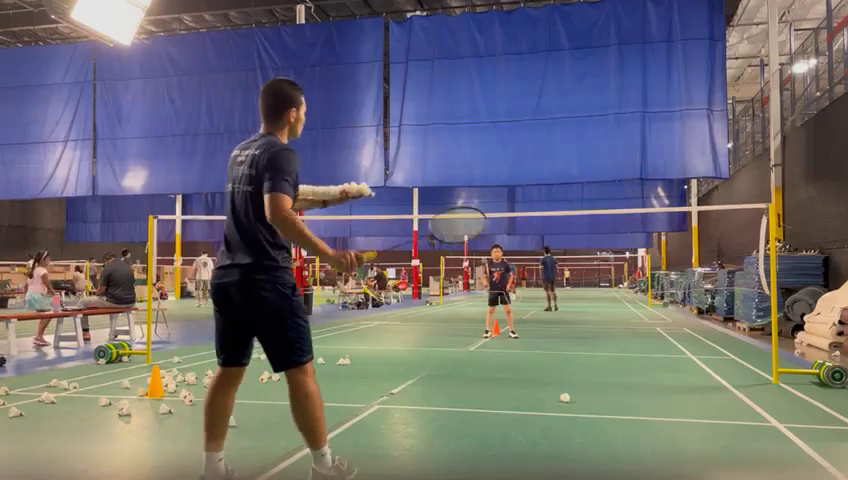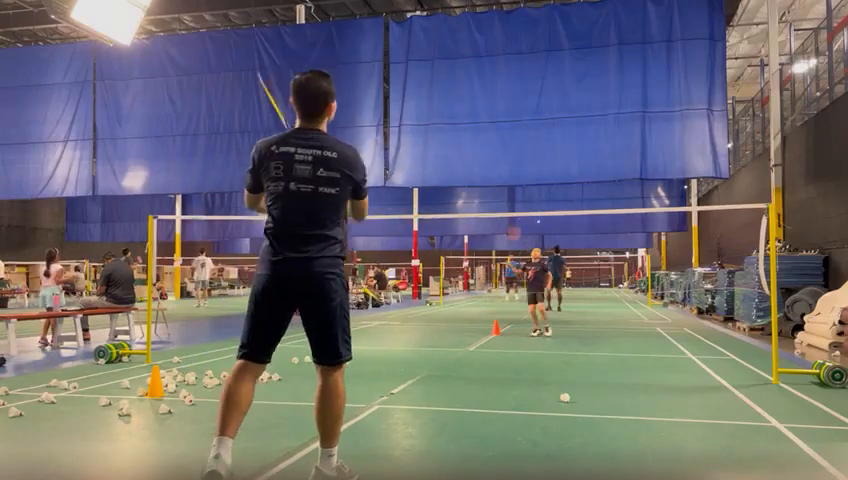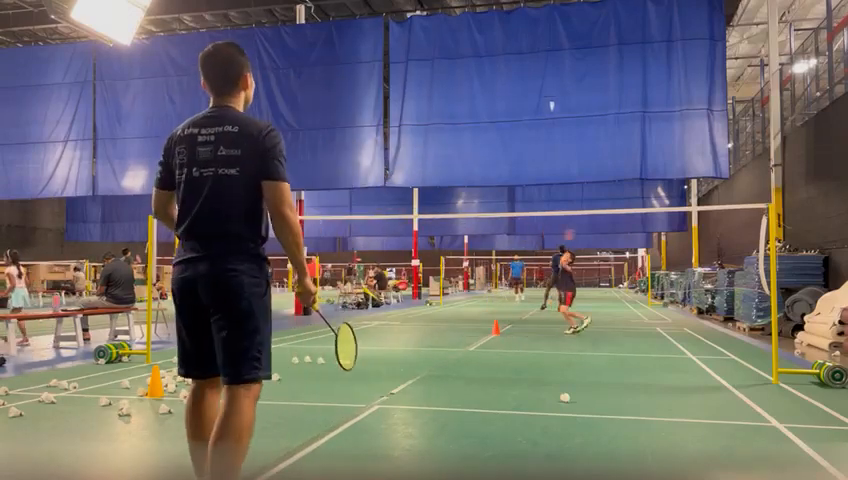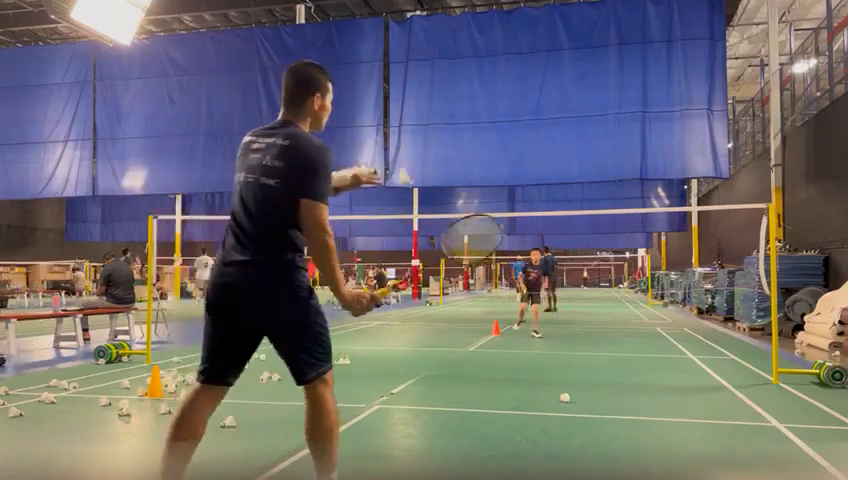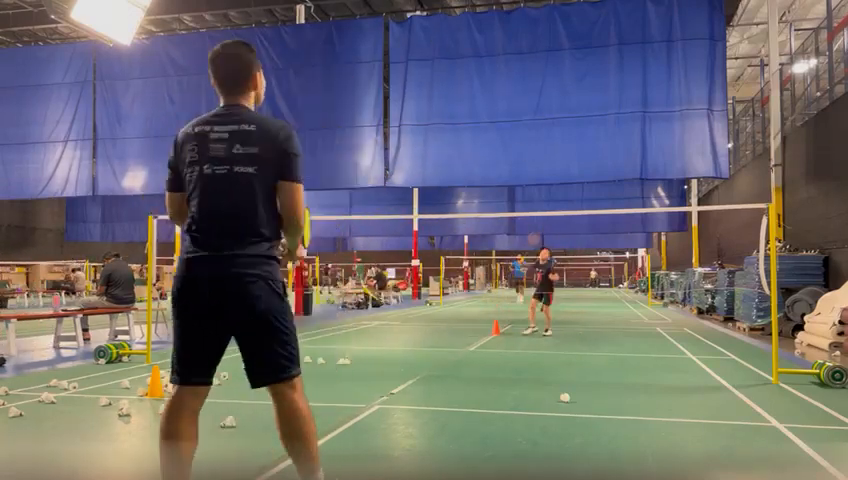
dt=1s
person 1, frame 1
left shoulder: (240, 152)
right shoulder: (280, 154)
right elbow: (279, 215)
left wrist: (331, 197)
right wrist: (329, 254)
left hip: (227, 276)
right hip: (265, 278)
left knee: (228, 371)
right knee: (300, 371)
person 1, frame 2
left shoulder: (265, 150)
right shoulder: (349, 158)
left elbow: (253, 203)
right elbow: (360, 213)
left hip: (274, 270)
right hip: (324, 273)
left knee: (249, 362)
right knee: (330, 369)
person 1, frame 3
left shoulder: (179, 137)
right shoulder: (261, 135)
left elbow: (161, 209)
right elbow: (282, 212)
right wrist: (303, 275)
left hip: (189, 271)
right hip: (239, 272)
left knee: (205, 383)
right knee: (243, 387)
person 1, frame 4
left shoulder: (250, 141)
right shoulder: (311, 150)
right elbow: (316, 229)
left wrist: (349, 180)
right wrist: (341, 291)
left hip: (228, 278)
right hip: (278, 281)
left knee: (209, 387)
right knee: (319, 383)
person 1, frame 5
left shoulder: (186, 136)
right shoulder: (278, 134)
left elbow: (176, 212)
right elbow: (293, 213)
right wrist: (293, 246)
left hip: (195, 274)
right hip: (253, 273)
left knee: (189, 390)
right knee: (286, 386)
